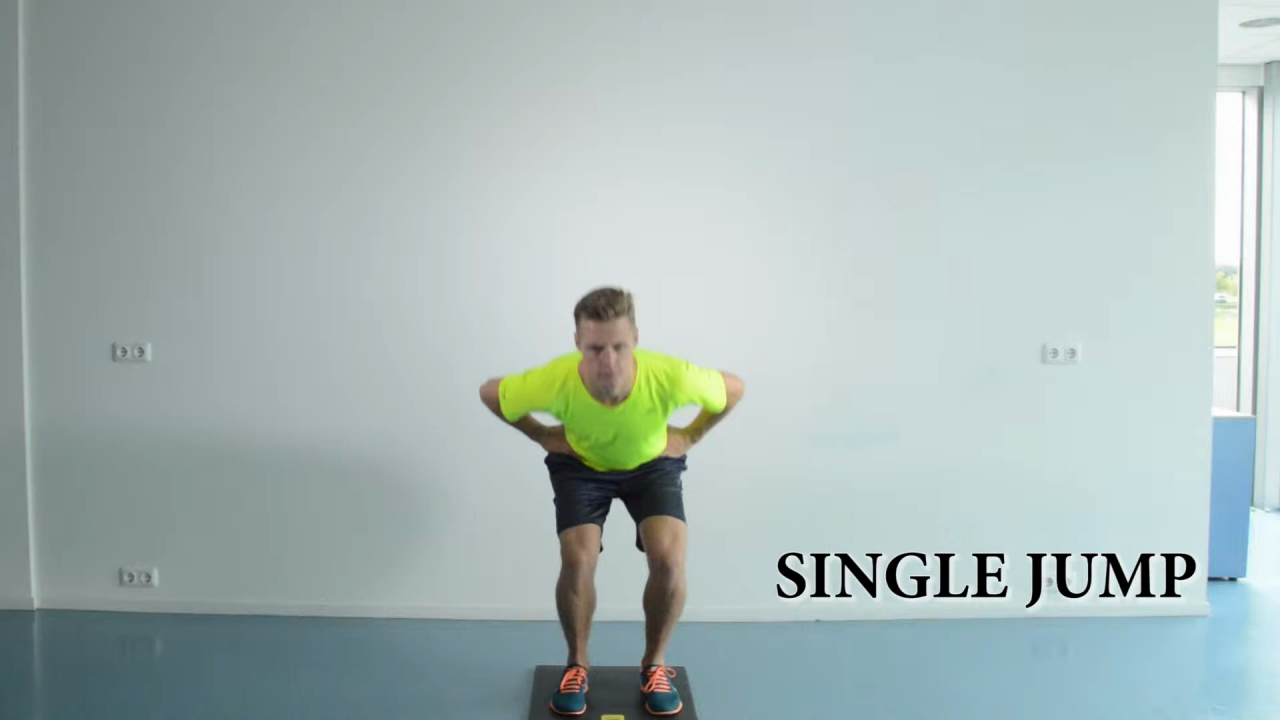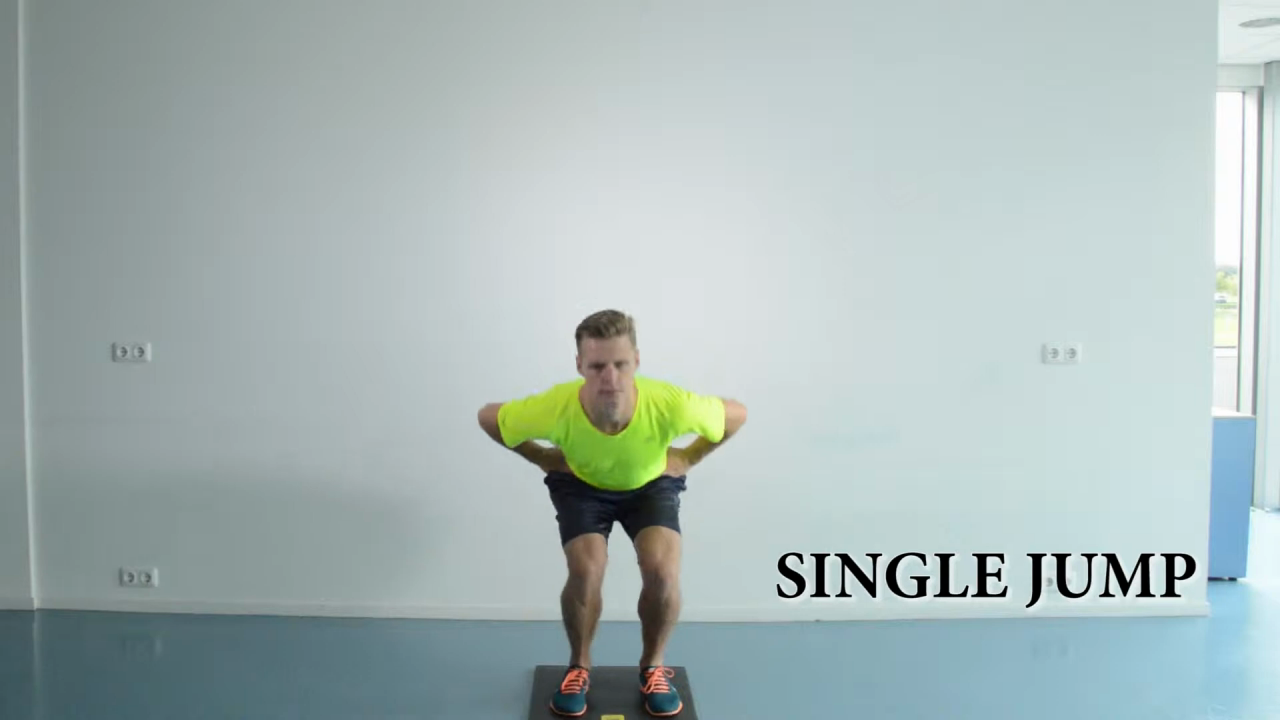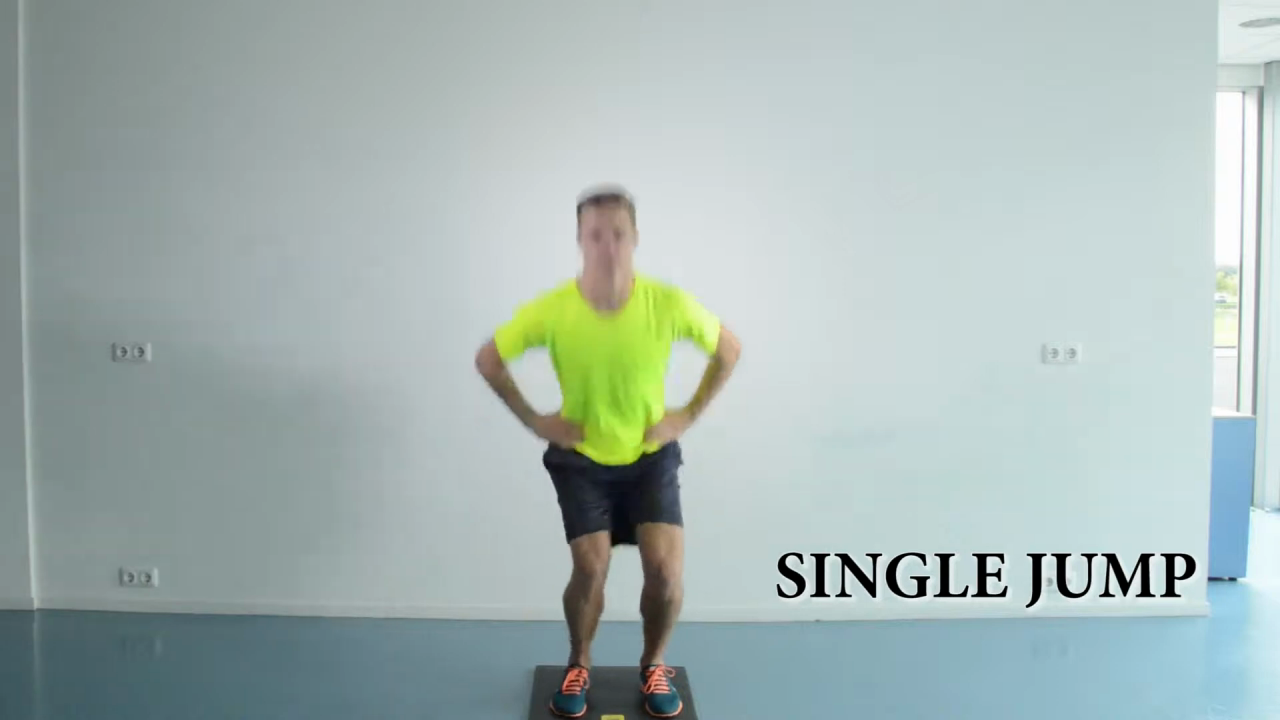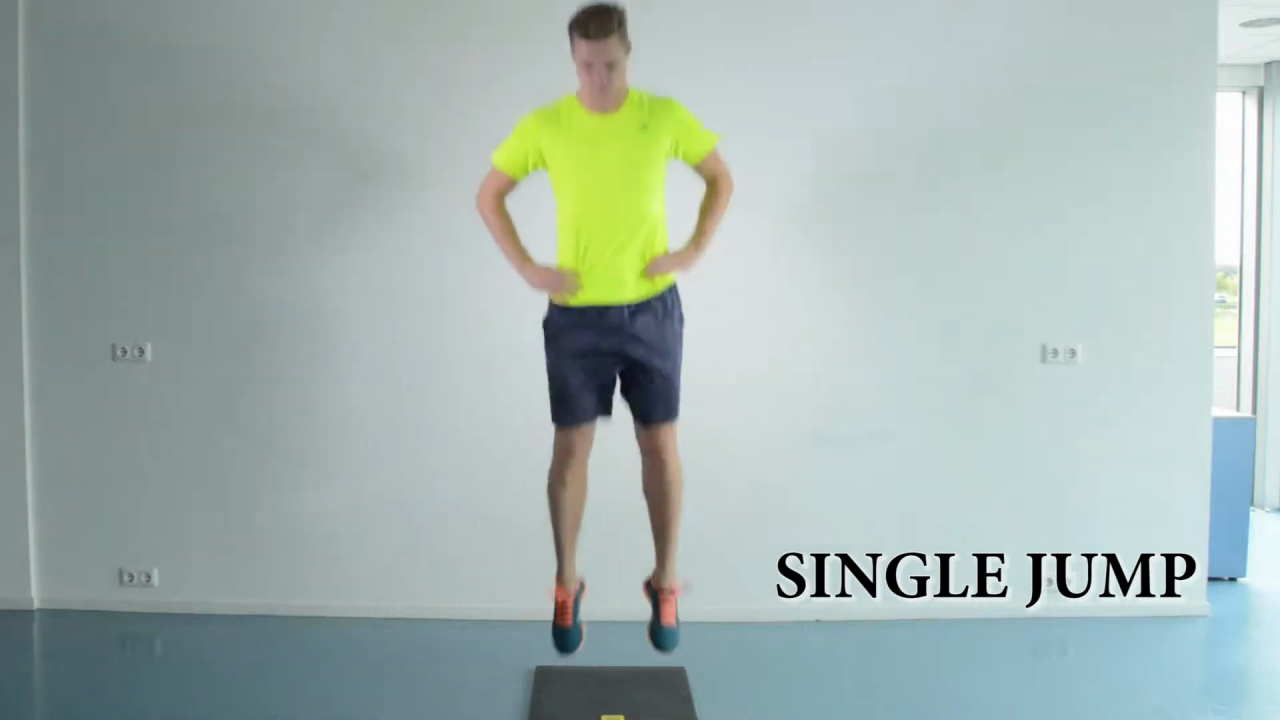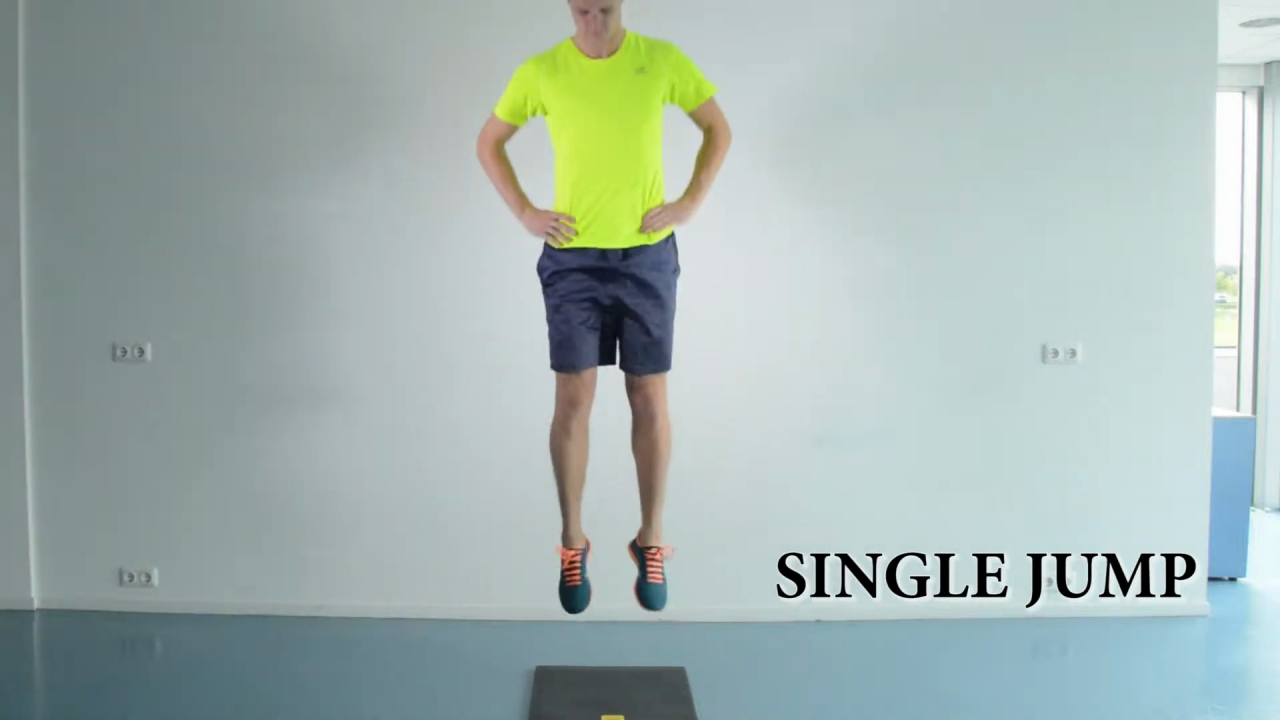
dt=0.2s
person 1, frame 1
left shoulder: (670, 377)
right shoulder: (554, 382)
left elbow: (735, 386)
right elbow: (489, 392)
left wrist: (688, 437)
right wrist: (543, 436)
left hip: (652, 465)
right hip: (582, 467)
left knee: (669, 558)
right knee: (578, 560)
left ankle: (655, 665)
right ankle: (576, 665)
person 1, frame 2
left shoulder: (670, 405)
right shoulder: (555, 409)
left elbow: (736, 413)
right elbow: (488, 416)
left wrist: (687, 459)
right wrist: (542, 457)
left hip: (648, 485)
right hip: (582, 487)
left knee: (662, 571)
right knee: (587, 571)
left ankle: (652, 667)
right ankle: (577, 667)
person 1, frame 3
left shoulder: (669, 304)
right shoulder: (549, 310)
left elbow: (729, 348)
right elbow: (488, 359)
left wrist: (689, 415)
right wrist: (533, 420)
left hip: (650, 454)
right hip: (579, 457)
left knee: (665, 565)
right knee: (591, 566)
left ankle: (654, 666)
right ankle: (578, 666)
person 1, frame 4
left shoulder: (664, 115)
right shoulder: (544, 124)
left elbow: (721, 180)
right elbow: (489, 196)
left wrist: (693, 250)
right wrist: (526, 268)
left hip: (652, 309)
right hip: (576, 312)
left knee: (660, 444)
right knee: (572, 447)
left ankle: (664, 578)
right ankle: (567, 581)
person 1, frame 5
left shoulder: (662, 60)
right shoulder: (541, 72)
left elbow: (719, 131)
right elbow: (489, 143)
left wrist: (688, 204)
right wrist: (526, 214)
left hip: (647, 258)
right hip: (573, 261)
left knee: (648, 401)
right knee: (573, 402)
left ankle: (651, 544)
right ankle: (572, 546)
